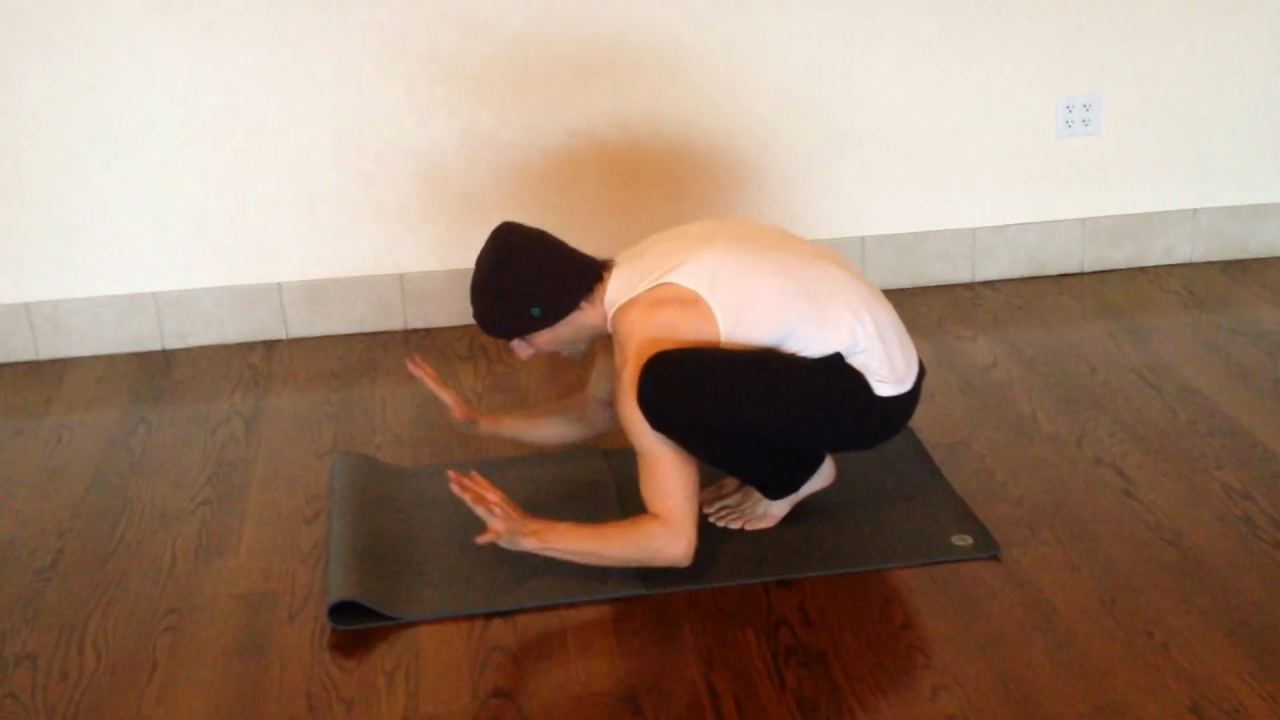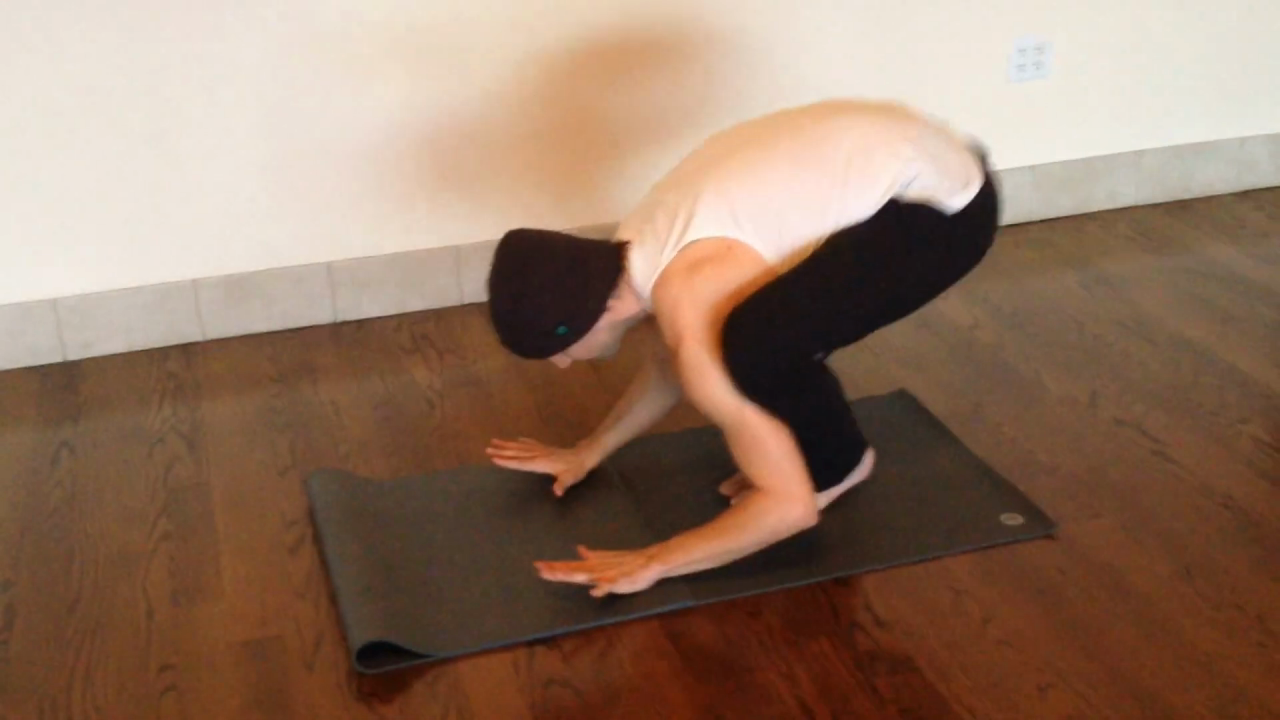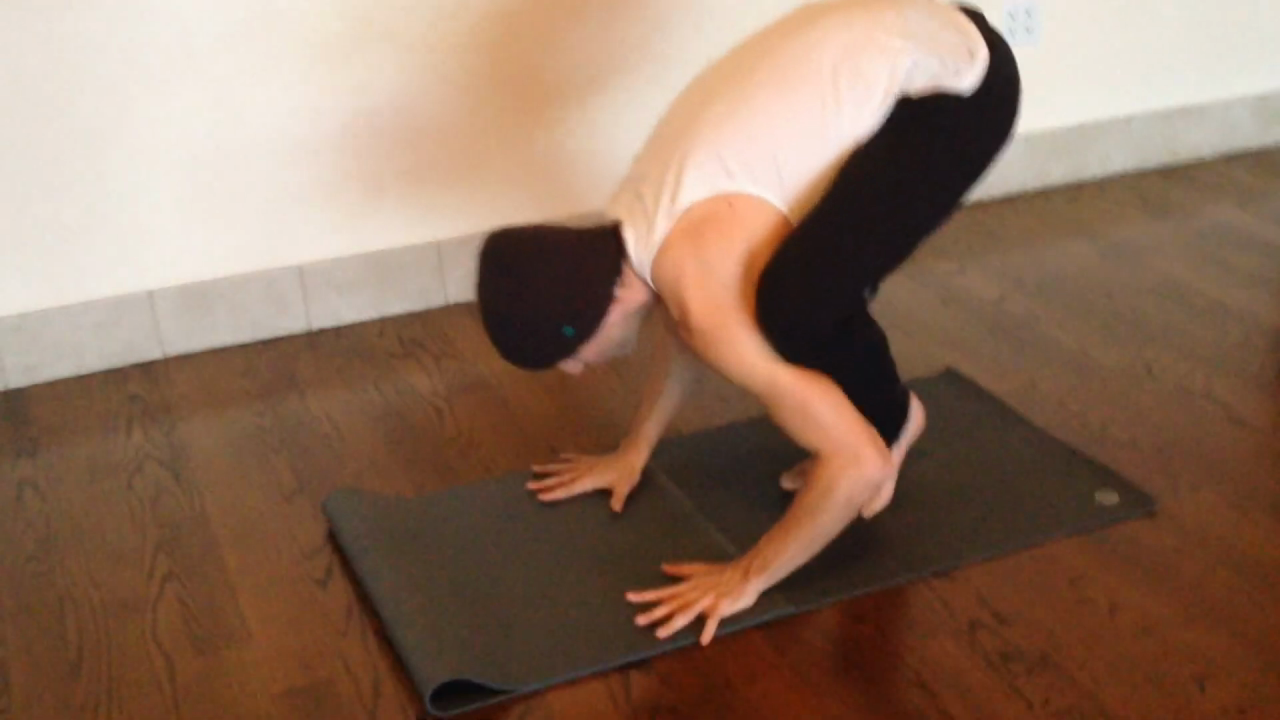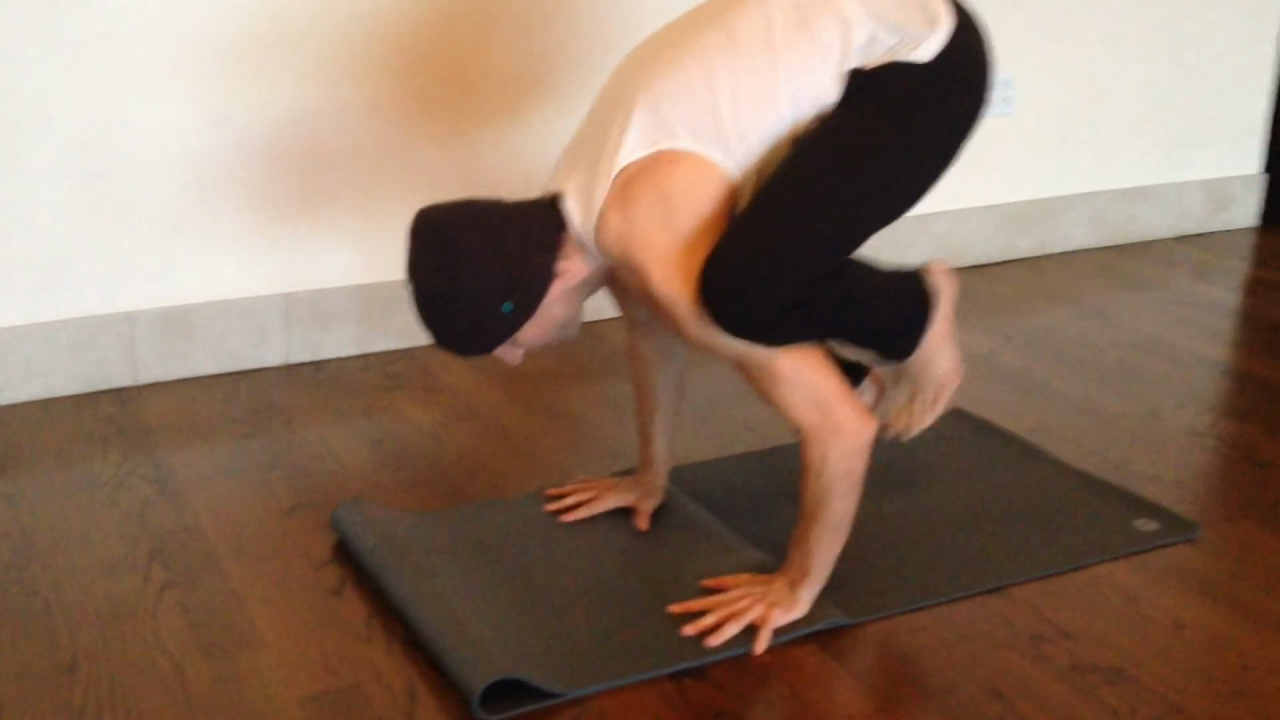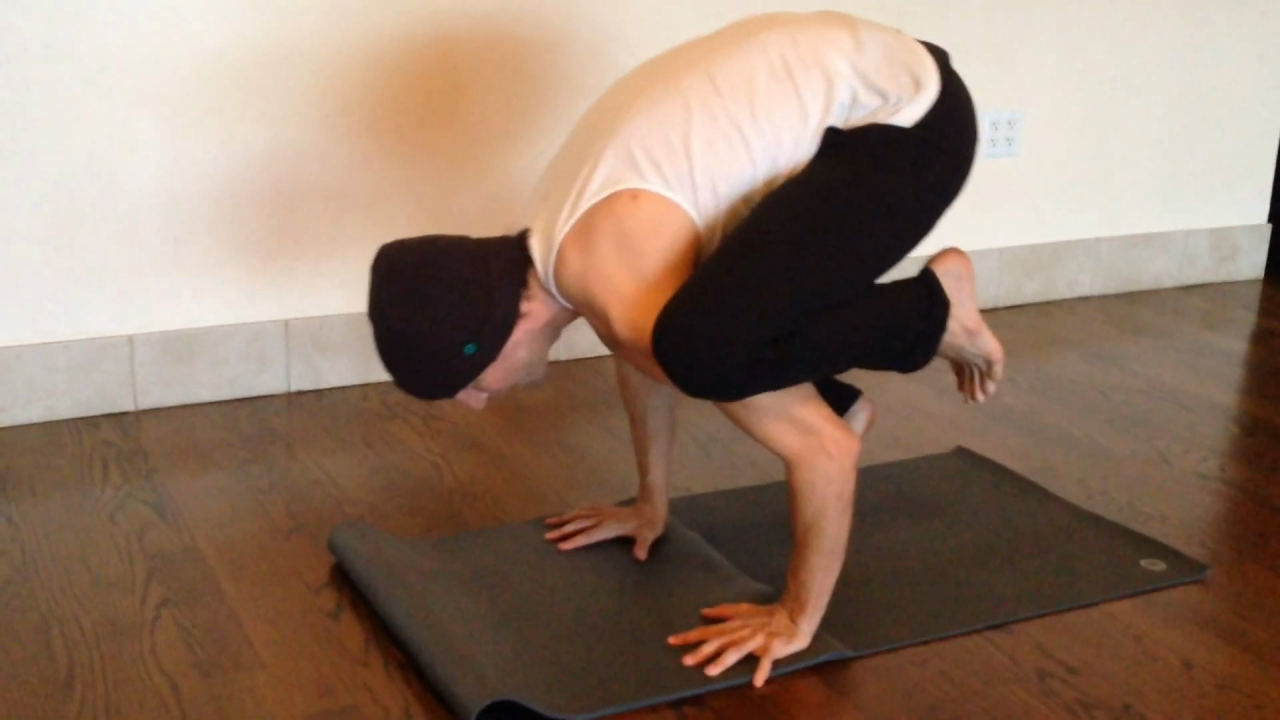
dt=1s
person 1, frame 1
left shoulder: (645, 341)
right shoulder: (623, 283)
left elbow: (675, 540)
right elbow: (596, 411)
left wrist: (529, 532)
right wrist: (483, 422)
left hip: (874, 390)
right hip: (857, 341)
left knee: (664, 389)
left ankle: (793, 477)
right ankle: (782, 460)
person 1, frame 2
left shoulder: (694, 319)
right shoulder: (637, 245)
left elbow: (792, 504)
left wrist: (651, 563)
right wrist: (588, 451)
left hip: (946, 200)
right hip: (897, 152)
left knee: (755, 344)
left ankle: (835, 465)
right ankle: (801, 447)
person 1, frame 3
left shoulder: (704, 290)
right shoulder: (634, 221)
left elbow: (861, 463)
left wrist: (747, 576)
right wrist: (633, 451)
left hip: (958, 77)
left knee: (799, 303)
left ankle: (891, 419)
right ankle: (866, 411)
person 1, frame 4
left shoulder: (654, 248)
right shoulder: (580, 201)
left elbow: (845, 426)
right elbow: (650, 325)
left wrist: (797, 585)
right wrist: (650, 475)
left hip: (922, 57)
left knee: (745, 290)
left ankle: (917, 311)
right ankle: (850, 373)
person 1, frame 5
left shoulder: (621, 288)
right shoulder: (553, 239)
left elbow: (826, 450)
right elbow: (644, 355)
left wrist: (797, 617)
right wrist: (651, 505)
left hip: (909, 113)
left knee: (706, 342)
left ankle: (929, 309)
right ankle: (835, 398)
